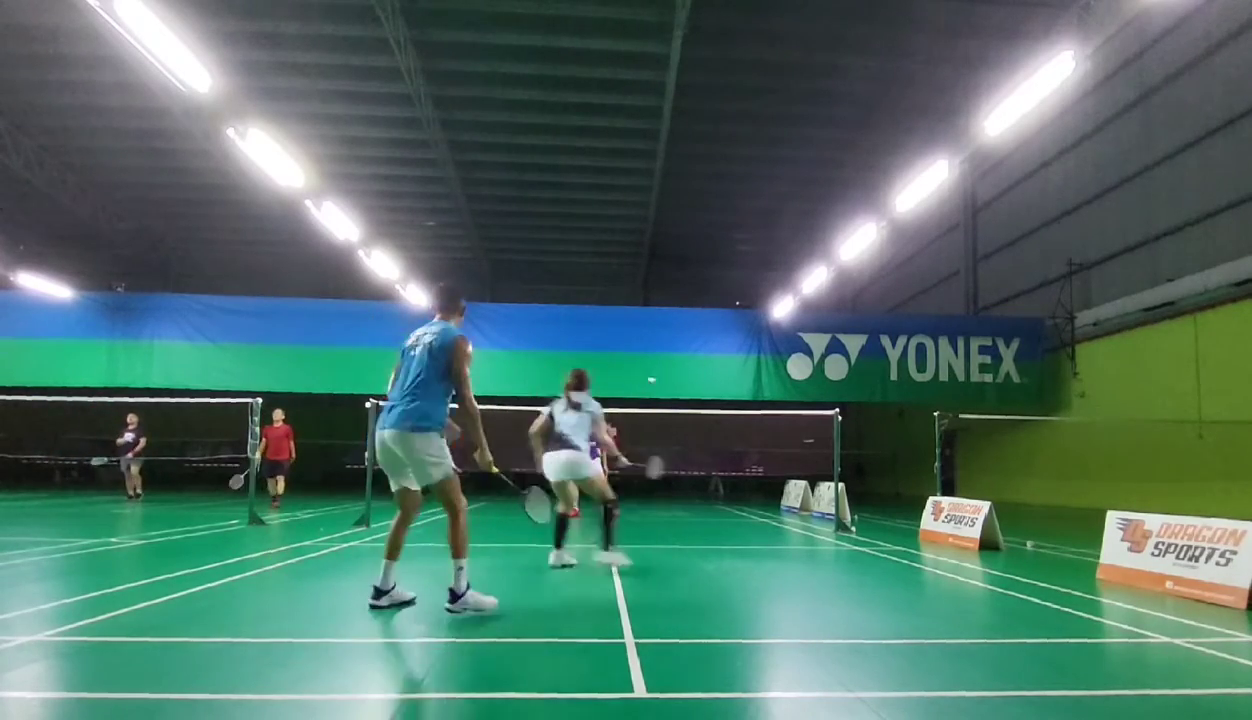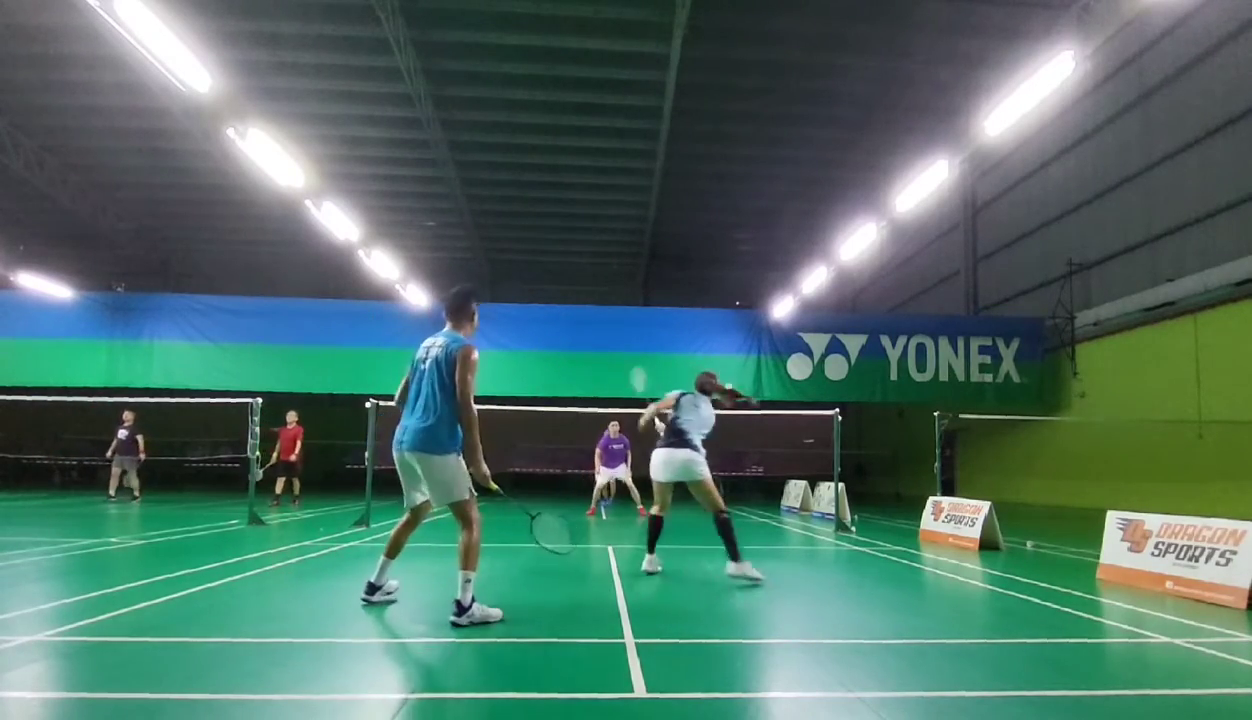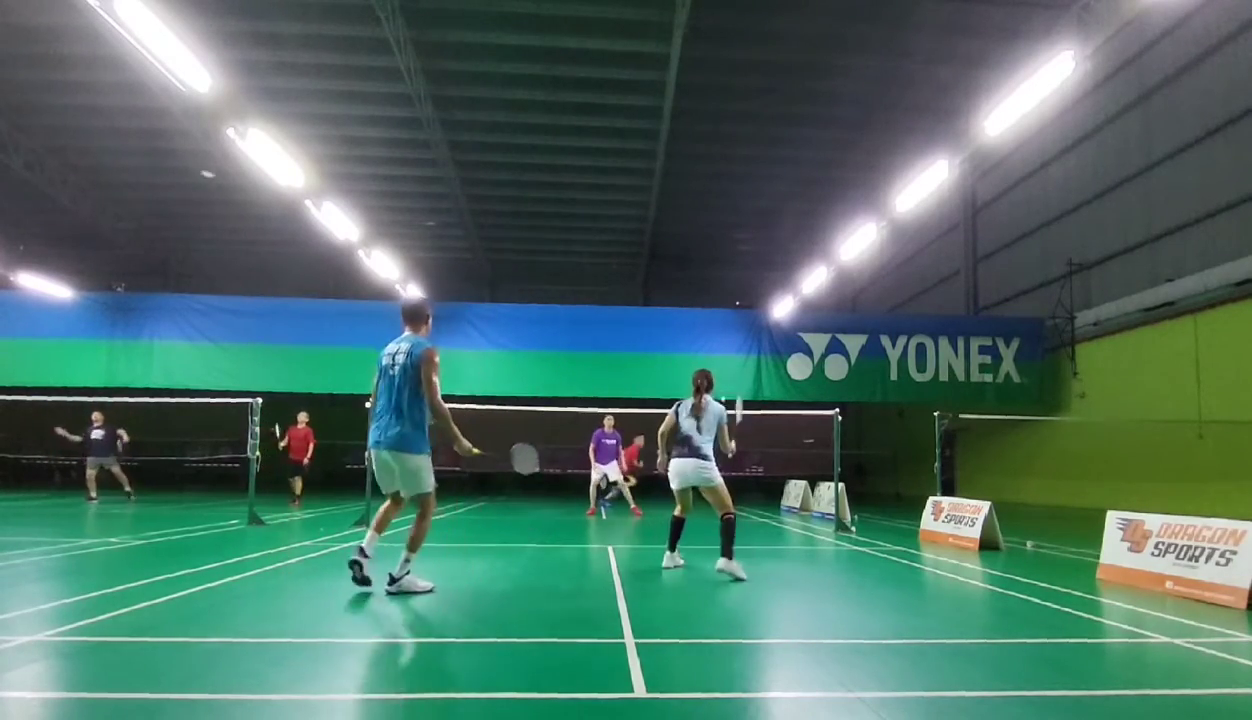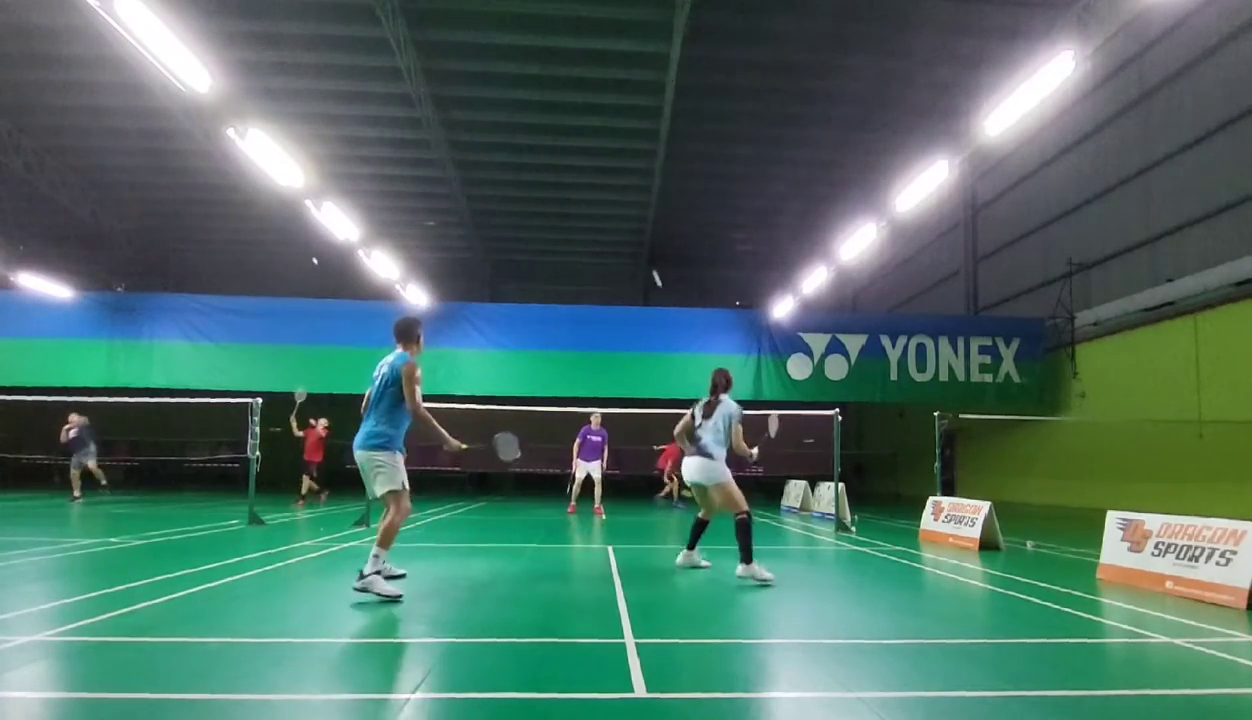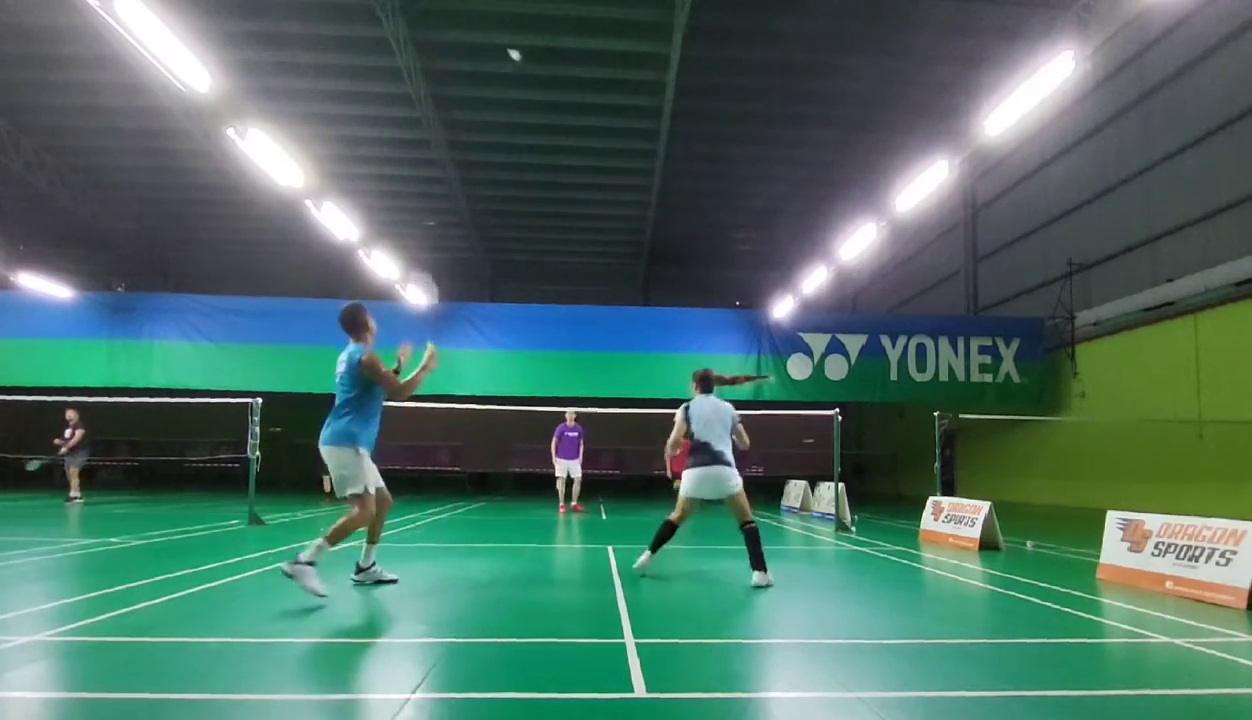
dt=0.5s
person 1, frame 1
left shoulder: (414, 338)
right shoulder: (457, 341)
right elbow: (466, 397)
right wrist: (482, 447)
left hip: (387, 429)
right hip: (419, 430)
left knee: (408, 510)
right knee: (457, 506)
left ankle: (384, 589)
right ankle: (459, 592)
person 1, frame 2
left shoulder: (425, 347)
right shoulder: (465, 349)
left elbow: (400, 398)
right elbow: (465, 407)
right wrist: (478, 459)
left hip: (404, 441)
right hip: (437, 445)
left knee: (416, 513)
right knee: (470, 520)
left ankle: (377, 583)
right ankle: (465, 604)
person 1, frame 3
left shoulder: (388, 351)
right shoulder: (426, 352)
right elbow: (434, 402)
right wrist: (457, 438)
left hip: (380, 439)
right hip: (410, 442)
left knee: (396, 500)
right knee: (425, 508)
left ankle: (363, 554)
right ankle: (400, 575)
person 1, frame 4
left shoulder: (384, 364)
right shoulder: (409, 366)
right elbow: (415, 408)
right wrist: (445, 438)
left hip: (366, 444)
right hip: (381, 446)
left knee: (397, 505)
right knee: (400, 508)
left ankle: (378, 564)
right ankle: (368, 575)
person 1, frame 5
left shoulder: (351, 356)
right shoulder: (366, 356)
left elbow: (380, 392)
right elbow: (400, 392)
left wrist: (399, 366)
right wrist: (426, 366)
left hip: (349, 442)
right hip: (346, 443)
left knee: (383, 502)
right knee: (364, 511)
left ankle: (367, 566)
right ankle: (304, 561)
person 2, frame 1
left shoulder: (556, 405)
right shoulder: (593, 405)
left elbow: (534, 431)
right elbow: (602, 438)
left wrist: (540, 456)
right wrist: (618, 457)
left hip: (553, 458)
right hip: (576, 457)
left knee: (566, 504)
right knee: (609, 500)
left ankle: (558, 553)
right ankle: (608, 550)
person 2, frame 2
left shoulder: (681, 396)
right shoulder: (711, 413)
left elbow: (655, 409)
left wrist: (645, 421)
left hip: (663, 455)
right hip: (691, 457)
left knee: (659, 508)
right knee: (719, 510)
left ankle: (650, 558)
right ankle: (736, 563)
person 2, frame 3
left shoulder: (680, 405)
right shoulder: (719, 409)
left elbow: (663, 431)
right elbow: (725, 447)
left wrist: (662, 455)
right wrist: (731, 448)
left hip: (678, 463)
right hip: (703, 464)
left knee: (682, 509)
right knee: (728, 511)
left ankle: (671, 556)
right ankle: (726, 559)
person 2, frame 4
left shoulder: (700, 406)
right shoulder: (732, 407)
left elbow: (678, 433)
right elbow: (738, 446)
right wrist: (751, 453)
left hip: (690, 465)
right hip: (711, 465)
left knee: (707, 511)
right knee: (742, 512)
left ankle: (689, 554)
right ankle: (747, 564)
person 2, frame 5
left shoulder: (687, 409)
right shoulder: (727, 408)
left elbow: (675, 439)
right elbow: (744, 444)
left wrist: (669, 454)
right wrist: (734, 440)
left hip: (696, 471)
right hip: (723, 470)
left knee: (678, 515)
right knee: (747, 521)
left ankle: (648, 557)
right ankle: (760, 572)
